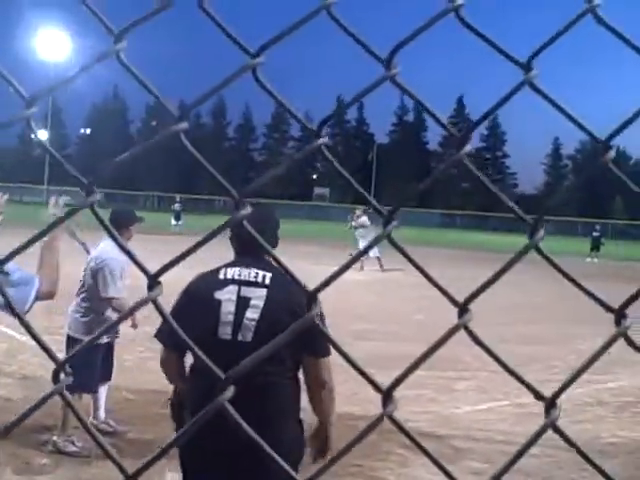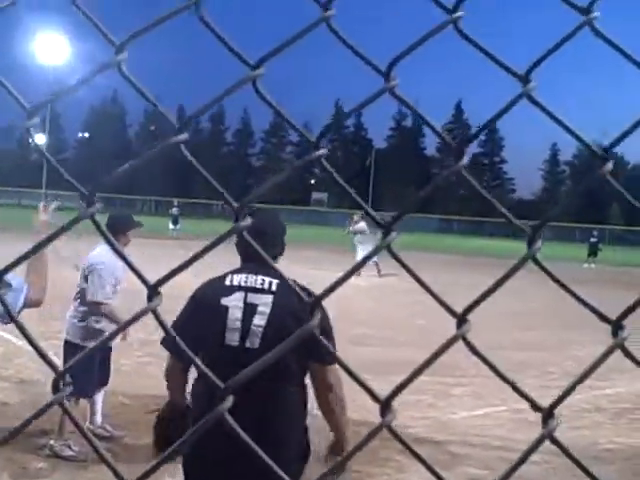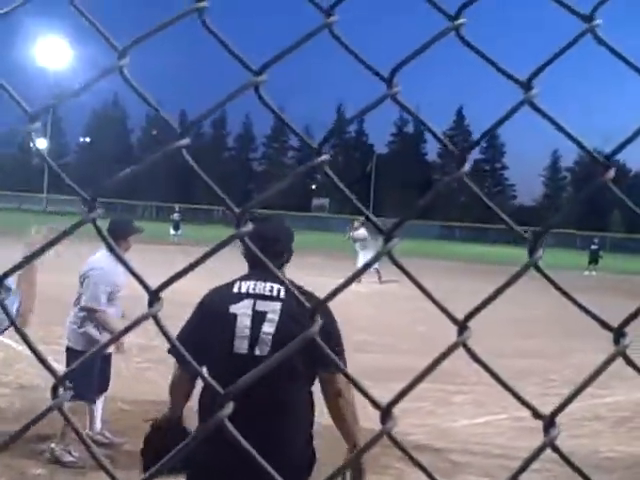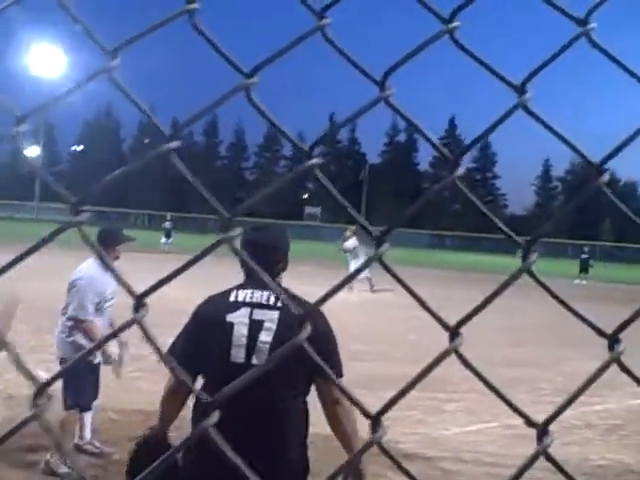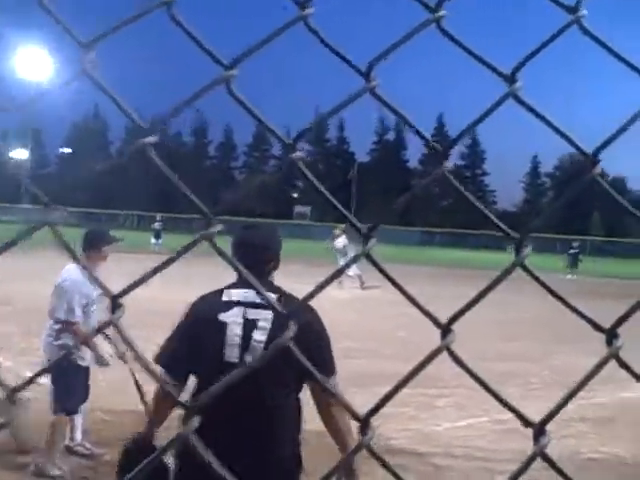
dt=0.1s
person 1, frame 1
left shoulder: (201, 286)
right shoulder: (297, 294)
left elbow: (169, 358)
right elbow: (320, 378)
left wrist: (185, 388)
right wrist: (325, 426)
left hip: (206, 429)
right hip: (272, 435)
person 1, frame 2
left shoulder: (207, 293)
right shoulder: (302, 302)
left elbow: (176, 366)
right elbow: (327, 382)
left wrist: (178, 402)
right wrist: (341, 437)
left hip: (211, 438)
right hip: (278, 443)
person 1, frame 3
left shoulder: (215, 300)
right shoulder: (311, 309)
left elbow: (183, 375)
right elbow: (337, 389)
left wrist: (173, 416)
right wrist: (355, 444)
left hip: (217, 445)
right hip: (284, 451)
person 1, frame 4
left shoulder: (211, 309)
right shoulder: (308, 317)
left elbow: (179, 384)
right elbow: (334, 397)
left wrist: (161, 429)
right wrist: (354, 453)
left hip: (211, 453)
right hip: (279, 458)
person 1, frame 5
left shoulder: (203, 308)
right shoulder: (301, 315)
right elbow: (327, 395)
left wrist: (148, 433)
right wrist: (348, 451)
right hip: (271, 456)
person 2, frame 1
left shoulder: (111, 250)
right shoulder: (110, 257)
right elbow: (113, 299)
left wrist: (125, 313)
right wrist: (132, 314)
left hip: (103, 326)
right hip: (87, 327)
left knee: (102, 375)
right knee: (79, 383)
left ankle: (99, 418)
right ankle: (62, 436)
person 2, frame 2
left shoulder: (110, 256)
right shoulder: (104, 262)
right elbow: (99, 303)
left wrist: (115, 324)
right wrist: (122, 323)
left hip: (100, 331)
right hip: (85, 332)
left knee: (99, 381)
right knee: (77, 388)
left ankle: (95, 423)
right ankle: (59, 440)
person 2, frame 3
left shoulder: (115, 263)
right shoulder: (100, 267)
right elbow: (94, 310)
left wrist: (118, 326)
right wrist: (117, 334)
left hip: (101, 337)
right hip: (87, 338)
left knee: (99, 387)
right knee: (82, 393)
left ankle: (94, 429)
right ankle: (60, 445)
person 2, frame 4
left shoulder: (105, 272)
right shoulder: (88, 277)
right elbow: (82, 320)
left wrist: (106, 341)
right wrist: (105, 346)
left hip: (91, 347)
right hip: (76, 347)
left knee: (88, 397)
right knee: (76, 403)
left ankle: (84, 439)
right ankle: (55, 457)
person 2, frame 5
left shoulder: (92, 274)
right shoulder: (73, 279)
right elbow: (72, 324)
right wrist: (96, 349)
left hip: (80, 349)
right hip: (65, 350)
left knee: (78, 399)
right knee: (66, 406)
left ankle: (75, 440)
